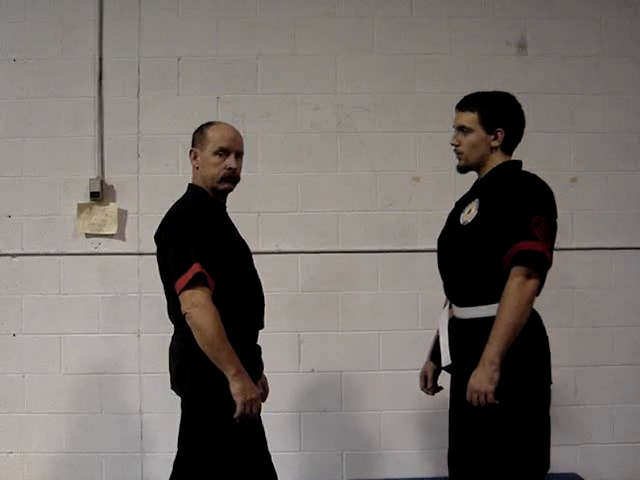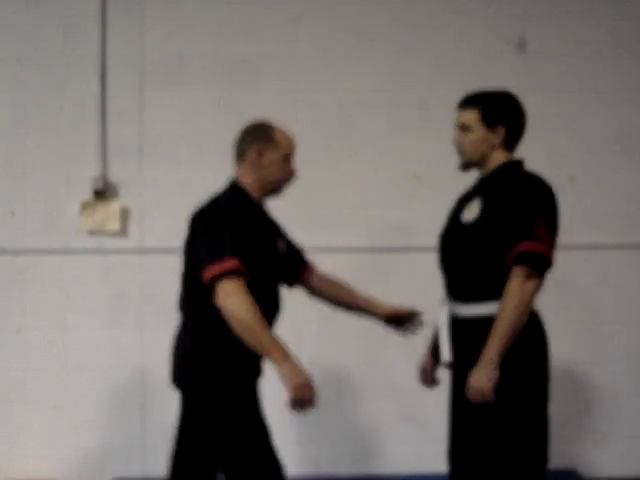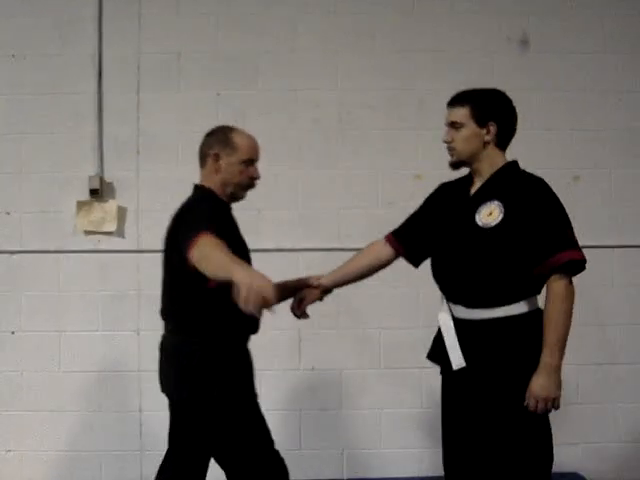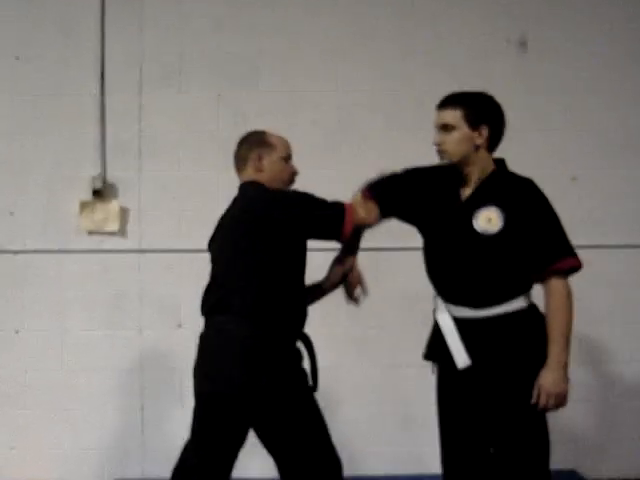
dt=1s
person 1, frame 1
left shoulder: (524, 191)
right shoulder: (474, 197)
left elbow: (524, 280)
left wrist: (491, 363)
right wrist: (437, 354)
left hip: (505, 354)
right hip: (471, 350)
person 1, frame 2
left shoulder: (525, 191)
right shoulder: (473, 195)
left elbow: (524, 279)
left wrist: (490, 361)
right wrist: (436, 346)
left hip: (505, 351)
right hip: (471, 346)
person 1, frame 3
left shoulder: (528, 194)
right shoulder: (447, 197)
left elbow: (559, 281)
right elbow: (389, 246)
left wrist: (549, 368)
right wrist: (323, 285)
left hip: (510, 349)
right hip: (460, 349)
person 1, frame 4
left shoulder: (520, 198)
right shoulder: (428, 186)
left elbow: (556, 281)
right elbow: (367, 201)
left wrist: (555, 365)
right wrist: (346, 259)
left hip: (512, 342)
right hip: (456, 344)
person 2, frame 1
left shoulder: (213, 216)
right shoulder: (188, 219)
right elbow: (196, 306)
left wrist: (248, 368)
right wrist: (237, 375)
left hip: (215, 368)
right hip: (213, 370)
person 2, frame 2
left shoulder: (259, 221)
right shoulder: (222, 215)
left elbow: (311, 278)
right elbow: (230, 296)
left wrist: (379, 310)
right wrist: (285, 364)
left hip: (210, 361)
right hip: (215, 364)
person 2, frame 3
left shoulder: (215, 215)
right shoulder: (200, 213)
left elbow: (238, 296)
right elbow: (202, 249)
left wrist: (296, 287)
right wrist: (247, 275)
left hip: (193, 359)
right hip: (207, 363)
person 2, frame 4
left shoulder: (230, 222)
right shoulder: (278, 206)
right elbow: (361, 216)
left wrist: (329, 282)
left hip: (218, 352)
right hip: (262, 357)
